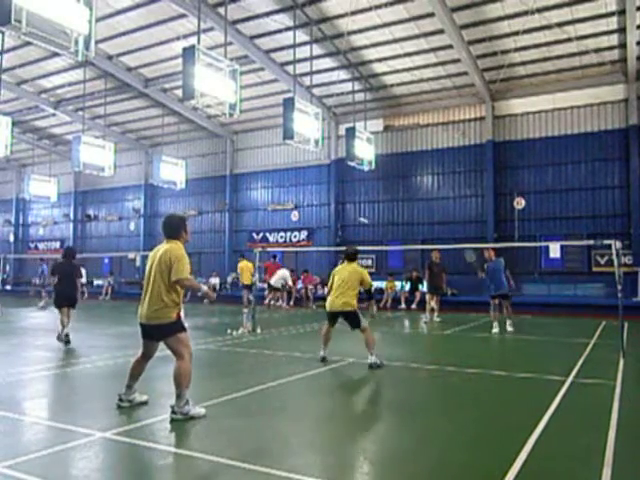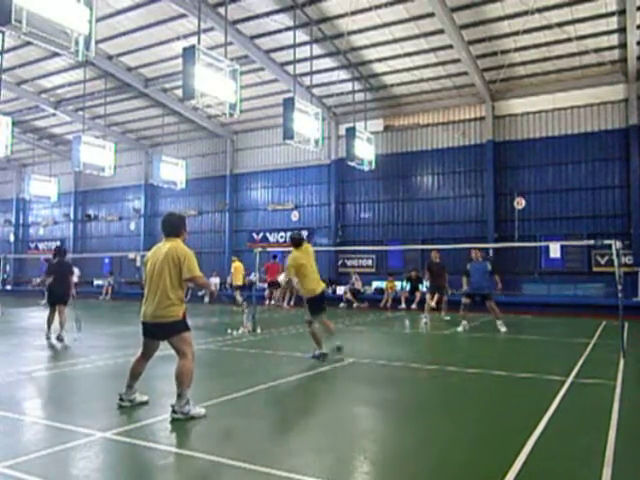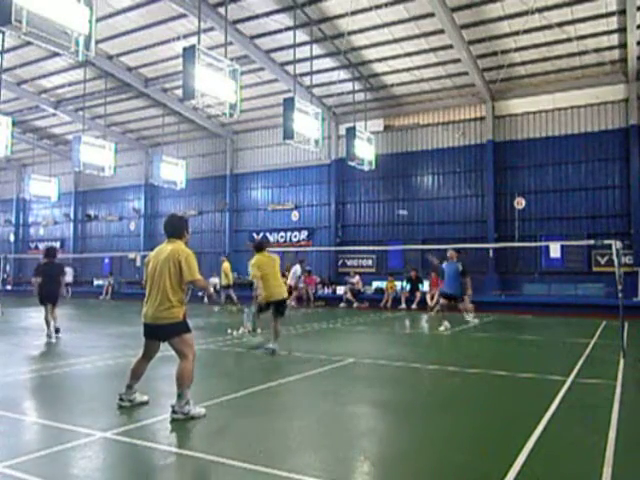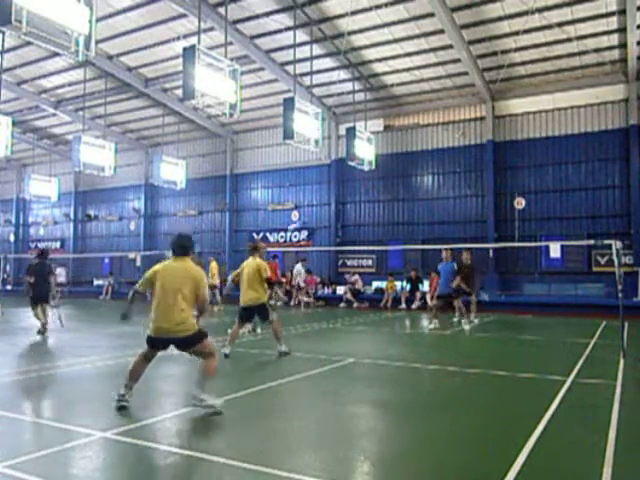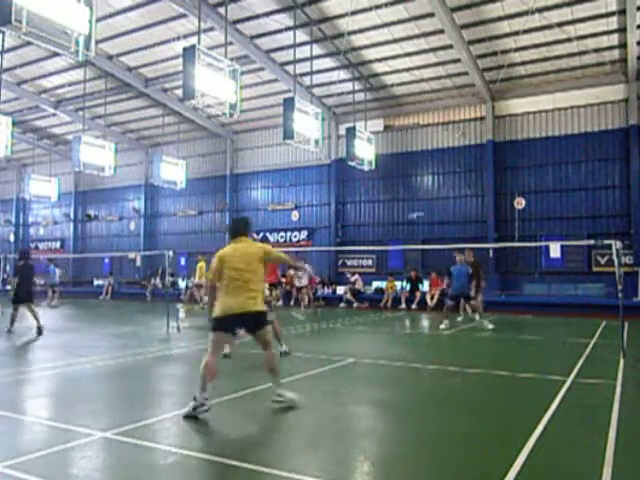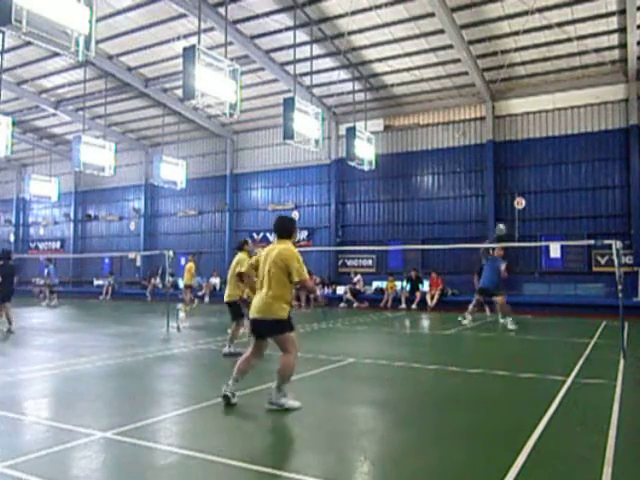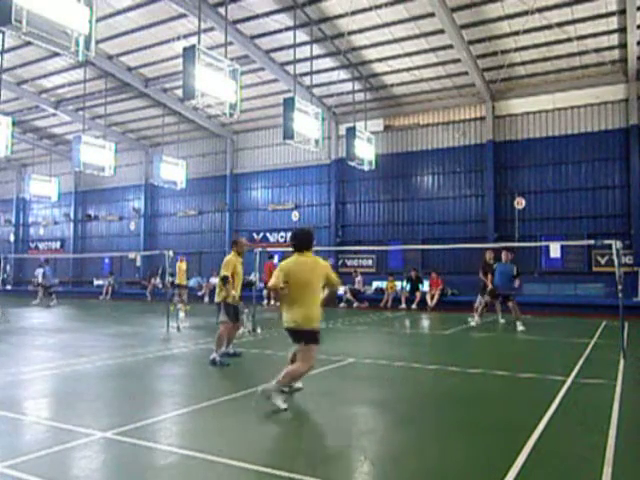
dt=0.4s
person 1, frame 1
left shoulder: (158, 250)
right shoulder: (177, 251)
right elbow: (183, 281)
right wrist: (203, 289)
left hip: (147, 313)
right hip: (166, 314)
left knee: (146, 355)
right knee: (184, 356)
left ankle: (127, 395)
right ankle: (181, 406)
person 1, frame 2
left shoulder: (153, 251)
right shoulder: (182, 250)
right elbow: (197, 280)
right wrist: (210, 286)
left hip: (149, 313)
right hip: (171, 313)
left knee: (145, 354)
right knee: (186, 355)
left ankle: (128, 395)
right ankle: (182, 406)
person 1, frame 3
left shoulder: (155, 252)
right shoulder: (183, 252)
right elbow: (197, 283)
right wrist: (209, 289)
left hip: (150, 315)
right hip: (172, 315)
left knee: (147, 355)
right knee: (188, 356)
left ankle: (128, 395)
right ankle: (182, 406)
person 1, frame 4
left shoulder: (158, 269)
right shoulder: (196, 272)
left elbow: (137, 291)
right elbow: (203, 304)
left wrist: (127, 308)
right wrist: (198, 316)
left hip: (158, 328)
right hip: (184, 328)
left knee: (145, 357)
right knee: (211, 355)
left ankle: (124, 395)
right ankle: (200, 396)
person 1, frame 5
left shoulder: (221, 255)
right shoulder: (260, 249)
left elbow: (211, 285)
right elbow: (287, 260)
left wrist: (211, 306)
right wrist: (303, 268)
left hip: (226, 309)
right hip: (253, 308)
left knee: (212, 354)
right knee: (268, 348)
left ankle: (200, 400)
right ankle: (279, 392)
person 1, frame 6
left shoulder: (266, 251)
right shoulder: (291, 253)
left elbow: (246, 273)
right elbow: (305, 284)
left hip: (258, 310)
right hip: (276, 311)
left knee: (254, 352)
right knee: (290, 352)
left ankle: (231, 387)
right ankle: (278, 397)
person 1, frame 7
left shoulder: (285, 265)
right shoulder: (322, 265)
left elbow: (274, 287)
right elbow: (335, 286)
left wrist: (285, 301)
right wrist: (327, 295)
left hip: (291, 318)
right hip: (309, 321)
left knee: (300, 350)
right knee: (306, 363)
left ankle: (289, 383)
right ankle: (273, 389)
